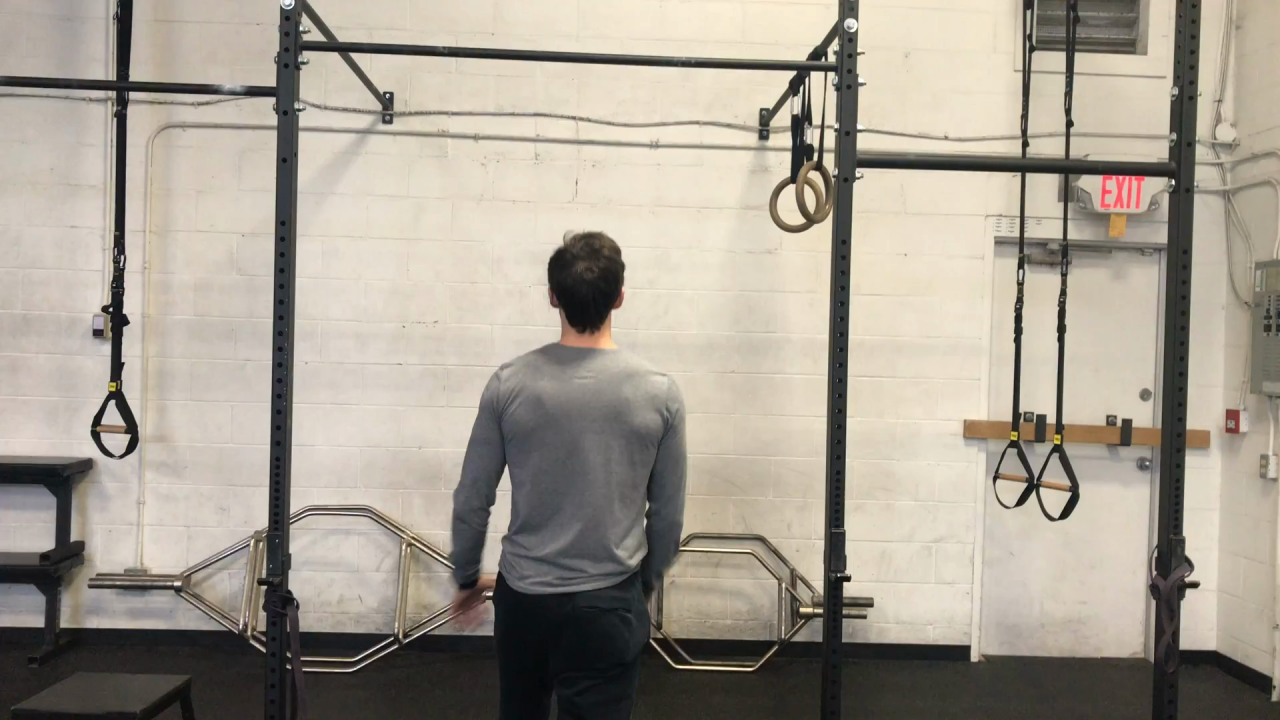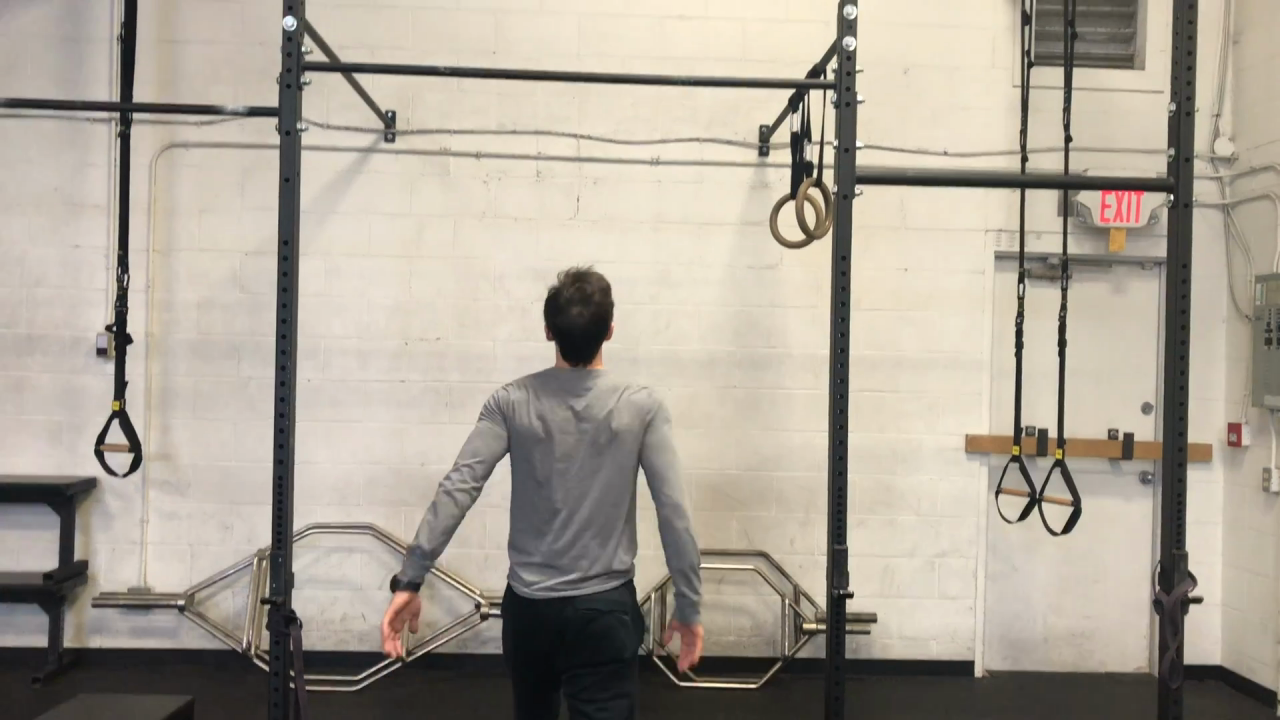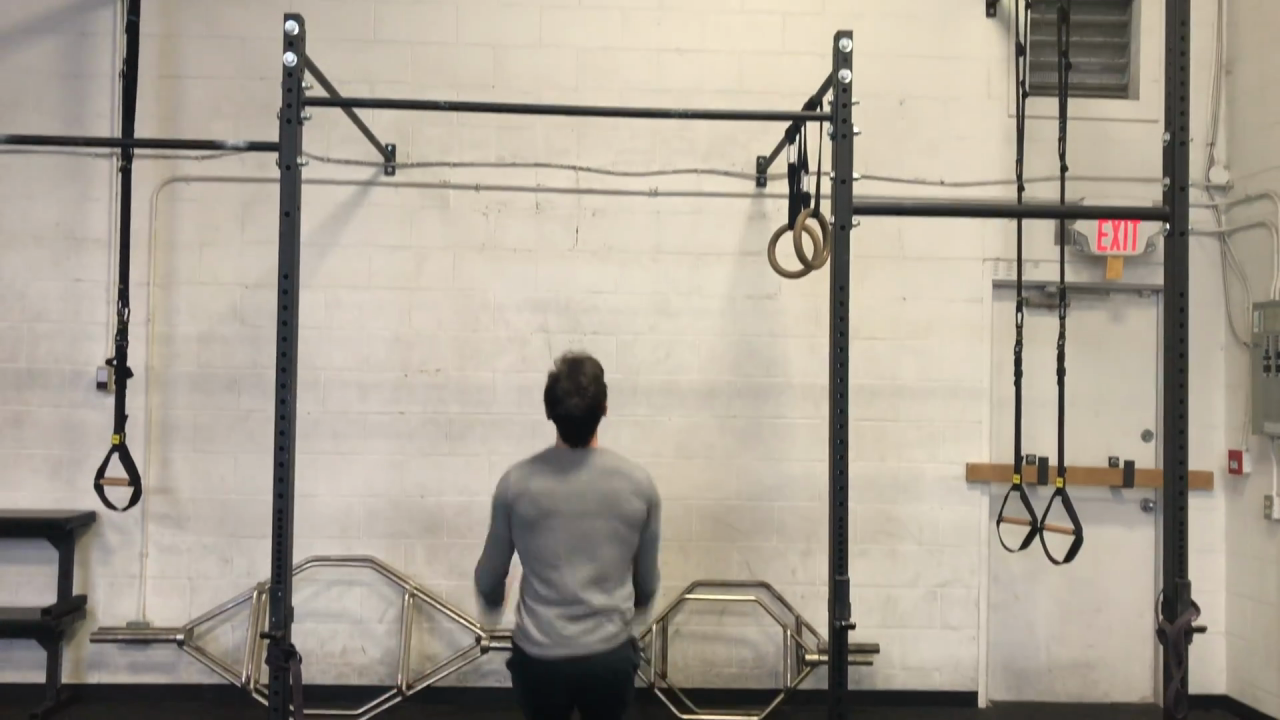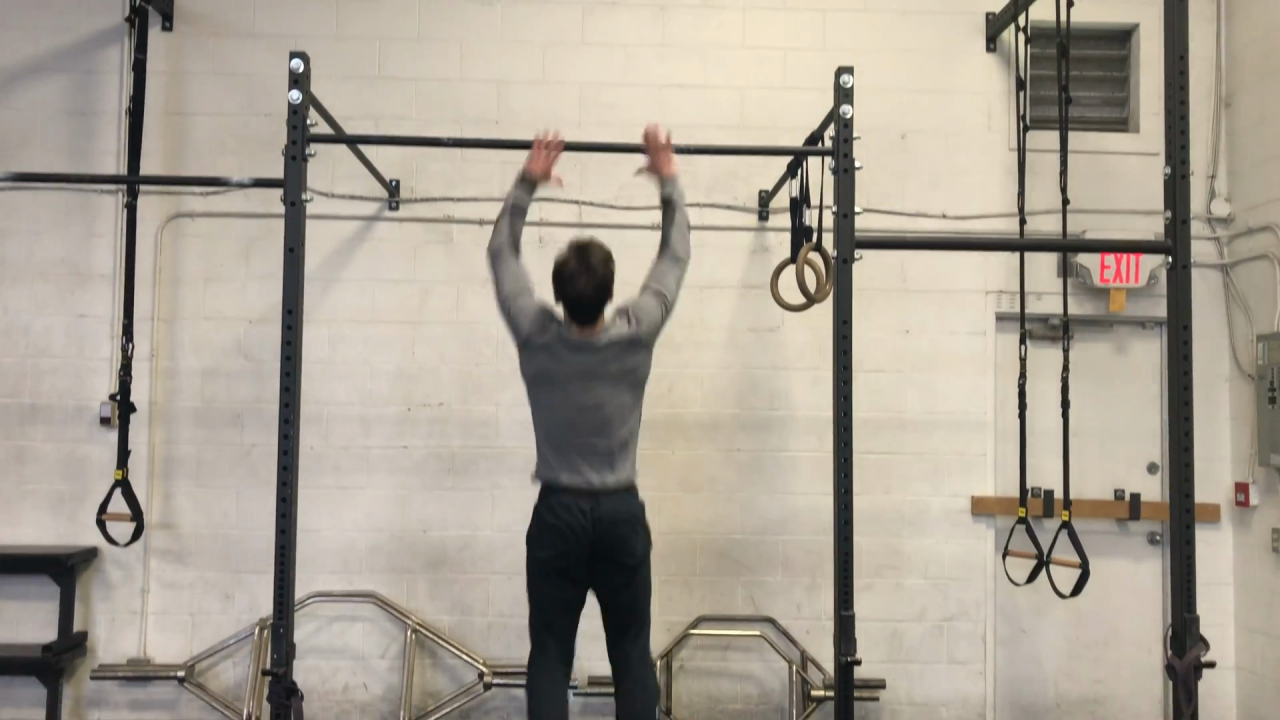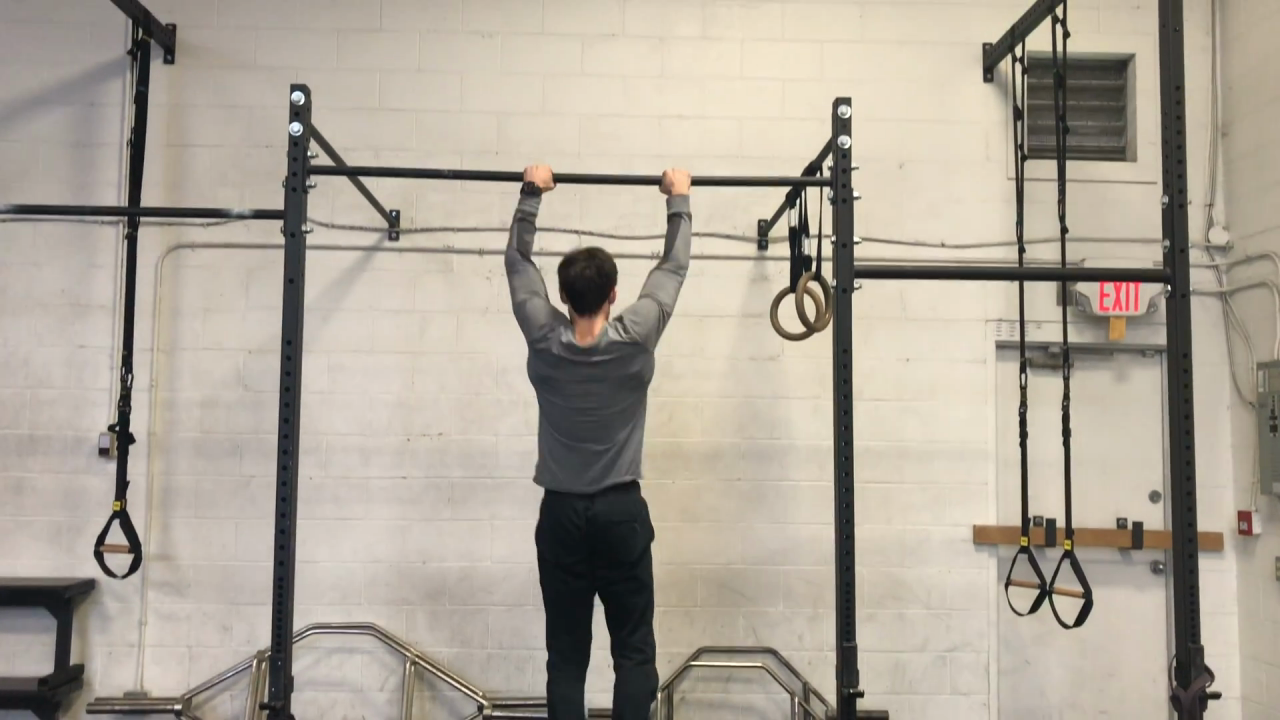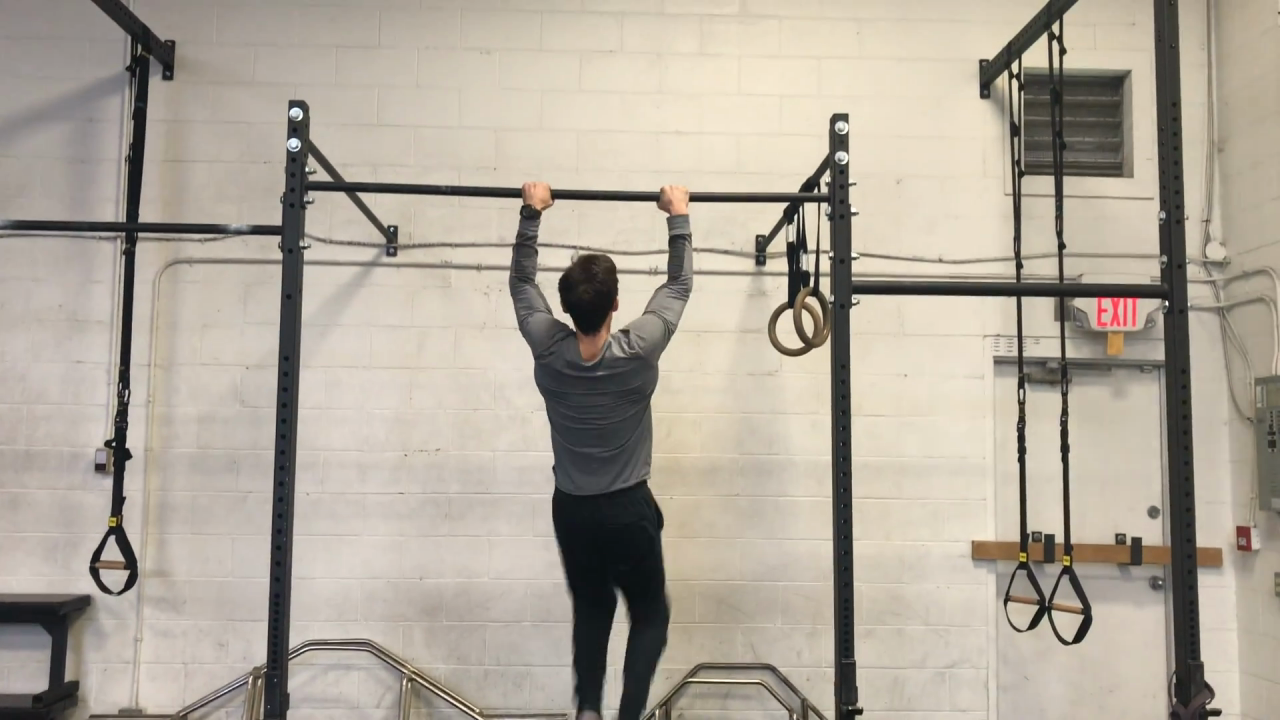
dt=0.3s
person 1, frame 1
left shoulder: (509, 383)
right shoulder: (658, 393)
left elbow: (472, 496)
right elbow: (668, 513)
left wrist: (466, 576)
right wrist: (645, 587)
left hip: (522, 599)
right hip: (608, 605)
person 1, frame 2
left shoulder: (511, 402)
right shoulder: (641, 406)
left elbow: (458, 487)
right elbow: (674, 510)
left wrist: (409, 579)
right wrist: (688, 606)
left hip: (528, 605)
right hip: (605, 608)
person 1, frame 3
left shoulder: (518, 483)
right shoulder: (637, 483)
left elbow: (490, 573)
right elbow: (647, 577)
left wrist: (492, 604)
left hip: (539, 659)
right hip: (610, 656)
person 1, frame 4
left shoulder: (535, 339)
right shoulder: (636, 335)
left elbow: (501, 252)
right elbow: (675, 254)
left wrist: (529, 180)
right wrist: (667, 178)
left hip: (557, 518)
right hip: (622, 517)
left knee: (550, 659)
right knee: (631, 657)
person 1, frame 5
left shoulder: (542, 339)
right shoulder: (636, 338)
left elbow: (517, 261)
right elbow: (673, 266)
left wrist: (532, 192)
right wrist: (678, 198)
left hip: (560, 514)
right hip: (621, 511)
left knee: (566, 658)
right knee: (633, 654)
person 1, frame 6
left shoulder: (547, 349)
right shoulder: (640, 350)
left elbow: (521, 282)
right elbow: (678, 285)
left wrist: (531, 213)
right wrist: (678, 217)
left hip: (572, 510)
right hip: (629, 509)
left knee: (590, 615)
right knee: (650, 619)
